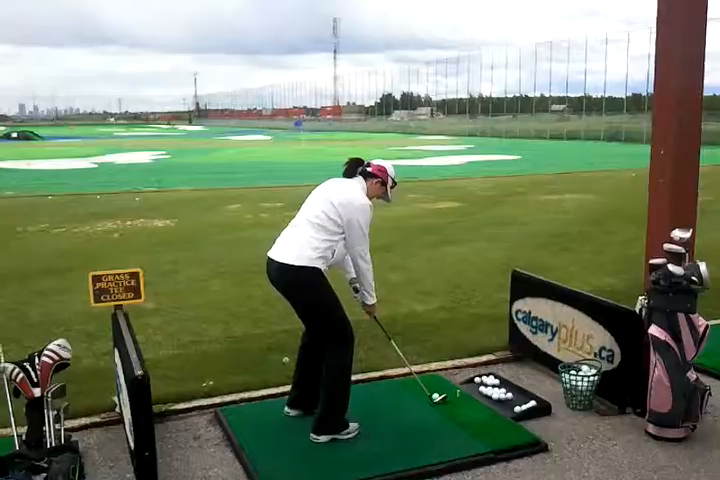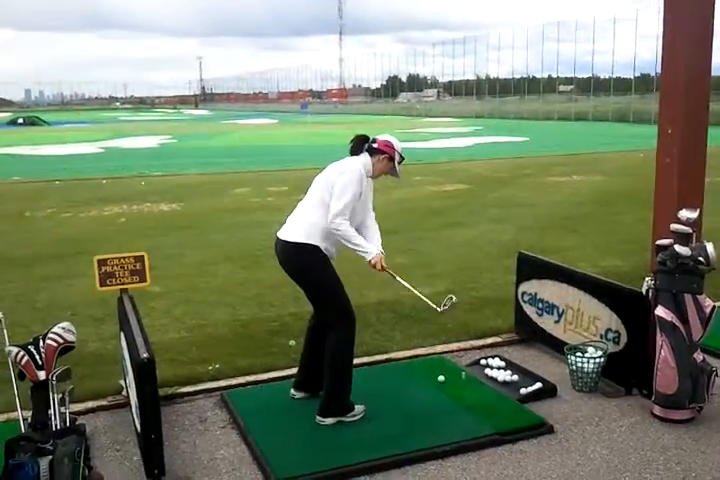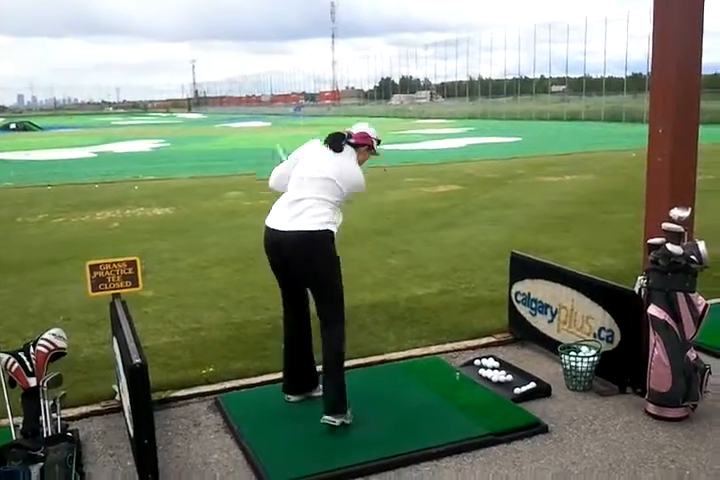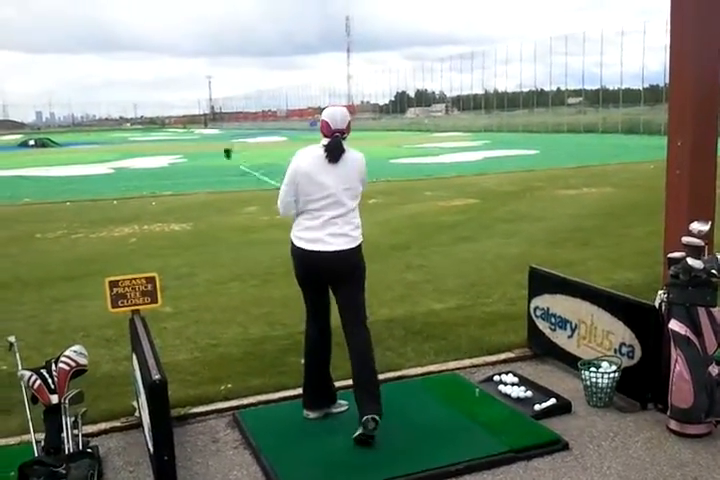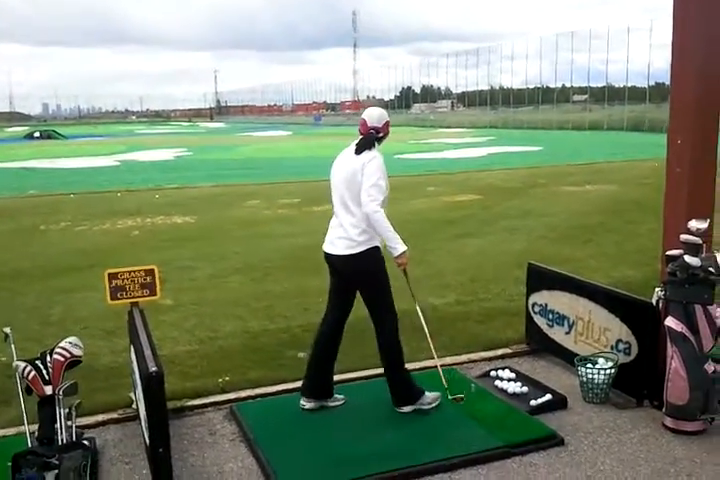
dt=1s
person 1, frame 1
left shoulder: (336, 186)
right shoulder: (359, 202)
right elbow: (360, 254)
left wrist: (353, 281)
right wrist: (369, 298)
left hip: (279, 262)
right hip: (300, 270)
left knee: (318, 329)
right knee: (340, 338)
left ankle: (301, 400)
right ankle: (329, 424)
person 1, frame 2
left shoulder: (360, 176)
right shoulder: (353, 171)
left elbow: (368, 220)
right elbow: (337, 224)
left wrist: (378, 251)
right wrist: (369, 252)
left hip: (293, 244)
right hip: (303, 248)
left knee: (326, 312)
right knee: (342, 320)
left ankle: (307, 383)
right ankle: (334, 407)
person 1, frame 3
left shoulder: (313, 147)
right shoulder: (354, 177)
left elbow: (276, 182)
left hip: (275, 234)
right hip: (311, 239)
left knee: (295, 309)
right knee: (332, 318)
left ankle: (298, 384)
right ankle: (335, 407)
person 1, frame 4
left shoulder: (302, 159)
right shoulder: (358, 161)
left elbow: (285, 208)
left hip: (306, 252)
right hip: (346, 254)
left knee: (316, 323)
right knee: (356, 327)
left ankle: (316, 401)
right ankle: (369, 410)
person 1, frame 5
left shoulder: (343, 156)
right shoulder: (372, 159)
right elbow: (372, 209)
right wrist: (397, 247)
left hip: (335, 248)
right hip: (360, 251)
left knee: (334, 317)
right knee: (386, 321)
left ankle: (315, 391)
right ankle: (407, 396)
